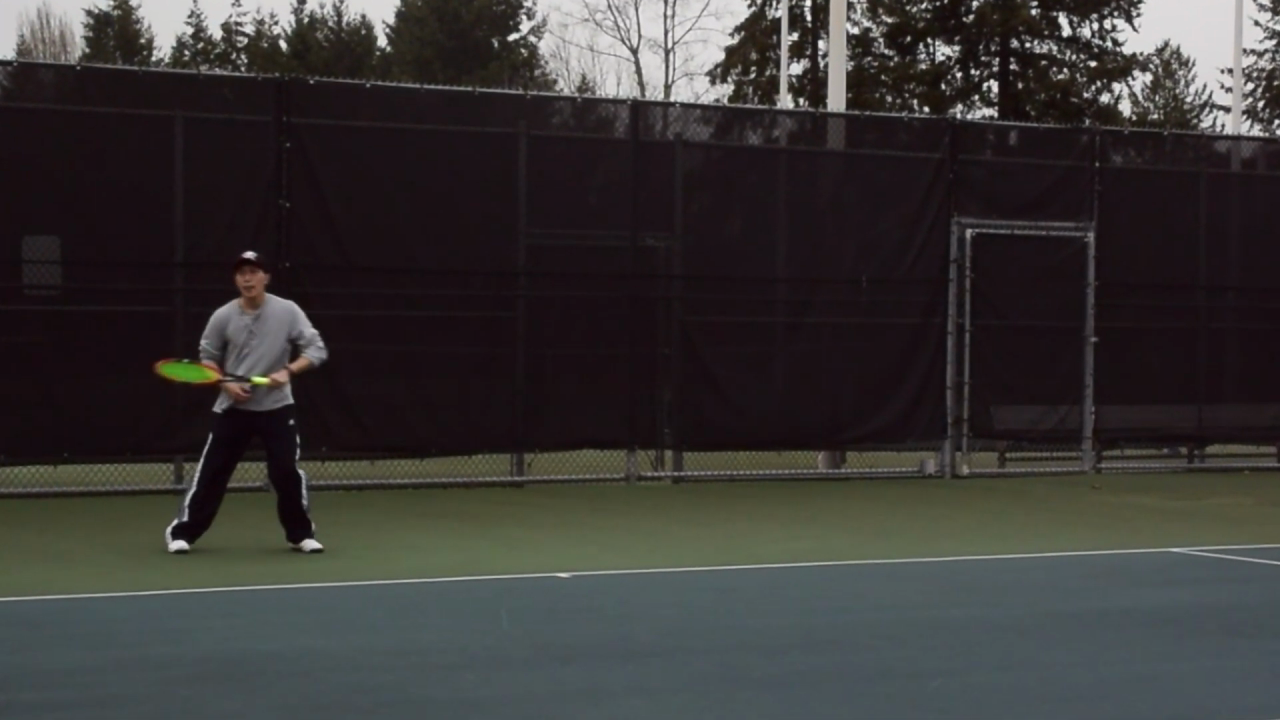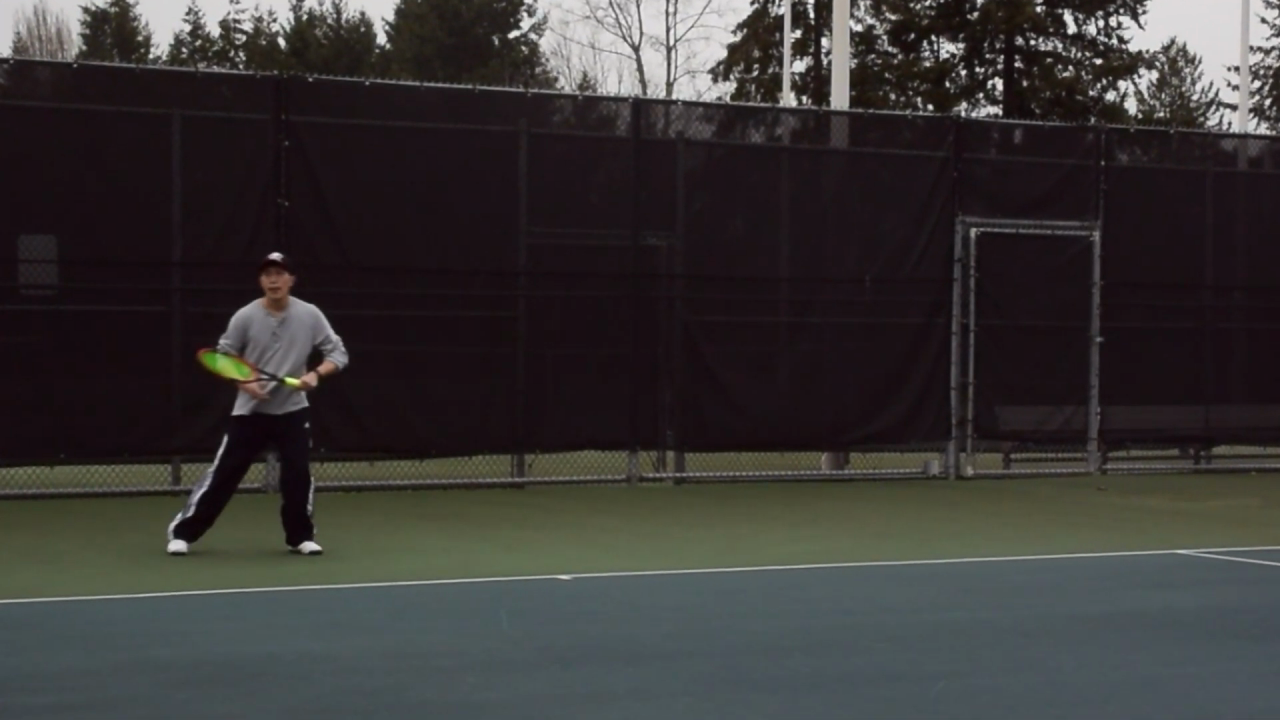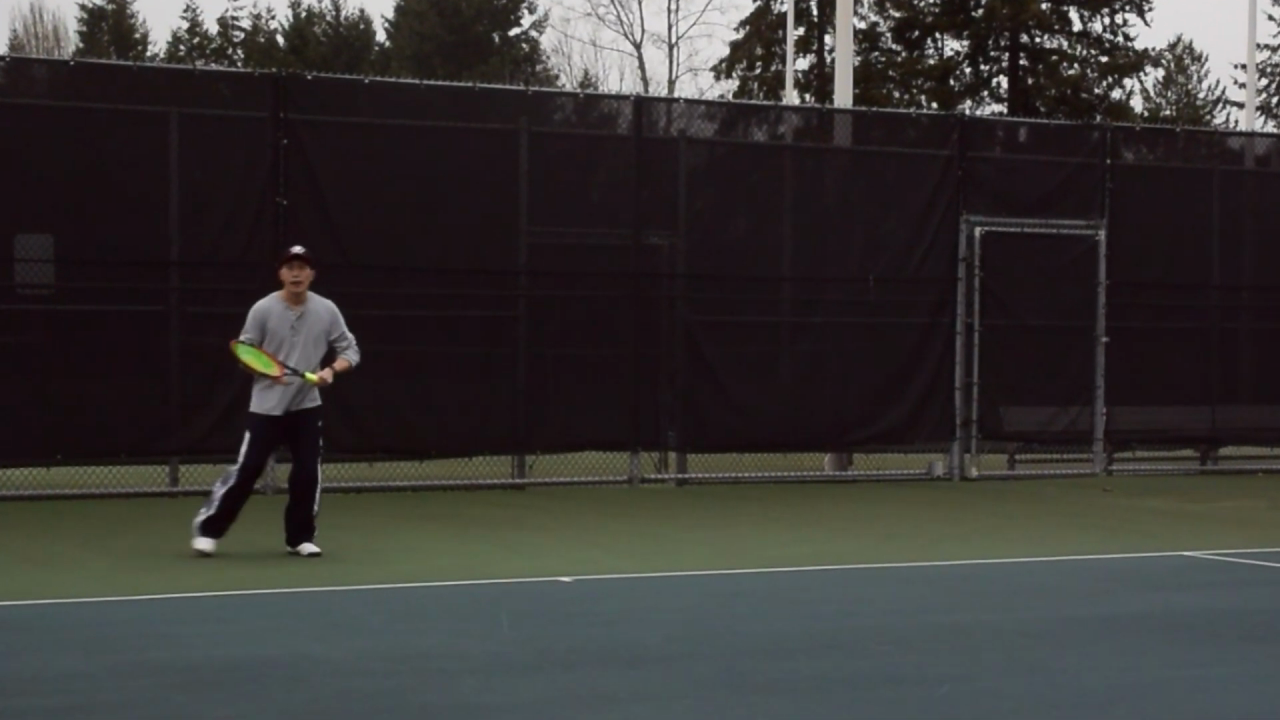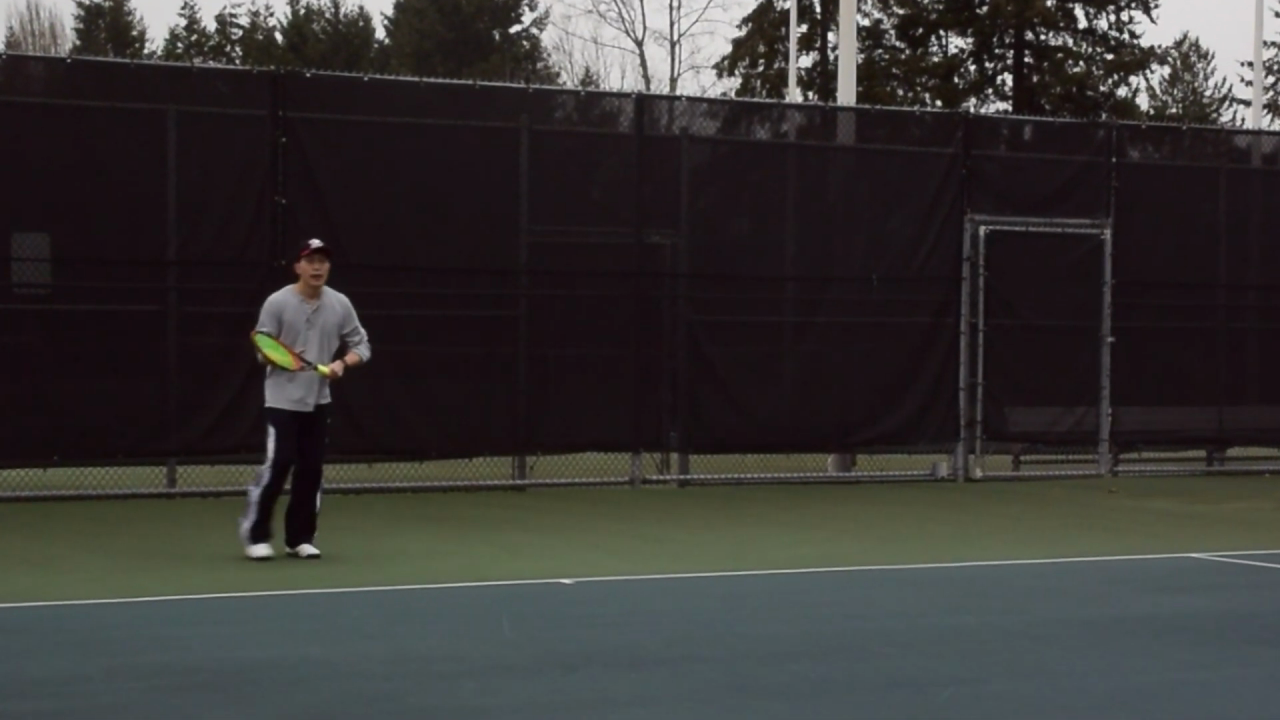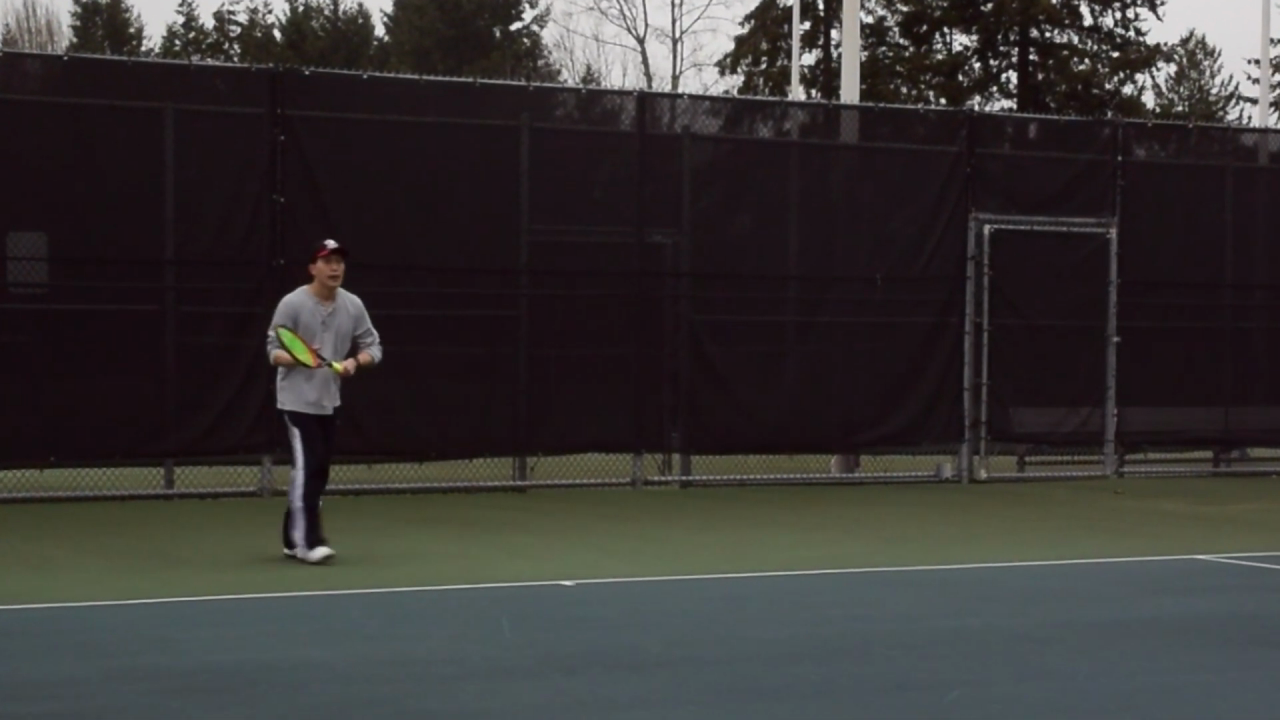
dt=0.2s
person 1, frame 1
left shoulder: (287, 310)
right shoulder: (222, 316)
left elbow: (317, 349)
right elbow: (208, 356)
left wrist: (289, 371)
right wrist: (226, 383)
left hip: (277, 405)
right hip: (234, 407)
left knee: (287, 470)
right knee: (212, 470)
left ankle: (301, 533)
right ankle: (183, 531)
person 1, frame 2
left shoulder: (310, 315)
right shoulder: (245, 317)
left elbow: (338, 353)
right elbow: (224, 357)
left wrist: (316, 374)
right wrist: (244, 383)
left hip: (292, 409)
right hip: (250, 409)
left knee: (298, 473)
right knee: (224, 471)
left ankle: (300, 536)
right ankle: (183, 530)
person 1, frame 3
left shoulder: (327, 310)
right shoulder: (263, 309)
left elbow: (350, 351)
left wrist: (331, 370)
right wrist: (267, 373)
left hip: (306, 405)
right hip: (267, 405)
left knee: (308, 472)
right knee: (247, 468)
left ankle: (300, 537)
right ankle: (207, 528)
person 1, frame 4
left shoulder: (340, 304)
right shoulder: (277, 302)
left elbow: (361, 345)
right elbow: (263, 350)
left wrist: (342, 363)
left hip: (318, 399)
right hip: (283, 399)
left knee: (310, 470)
right knee: (277, 464)
left ankle: (299, 538)
right ankle: (255, 534)
person 1, frame 5
left shoulder: (353, 305)
right shoulder: (292, 303)
left elbow: (373, 347)
right elbow: (274, 352)
left wrist: (354, 362)
right wrist: (300, 359)
left hip: (329, 400)
right hip: (297, 400)
left knee: (319, 471)
right knee: (307, 467)
left ankle: (296, 540)
right ankle: (310, 541)
